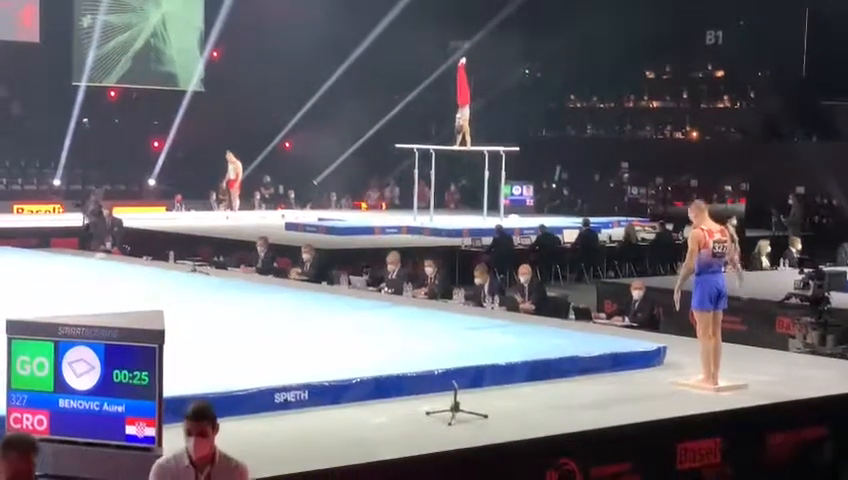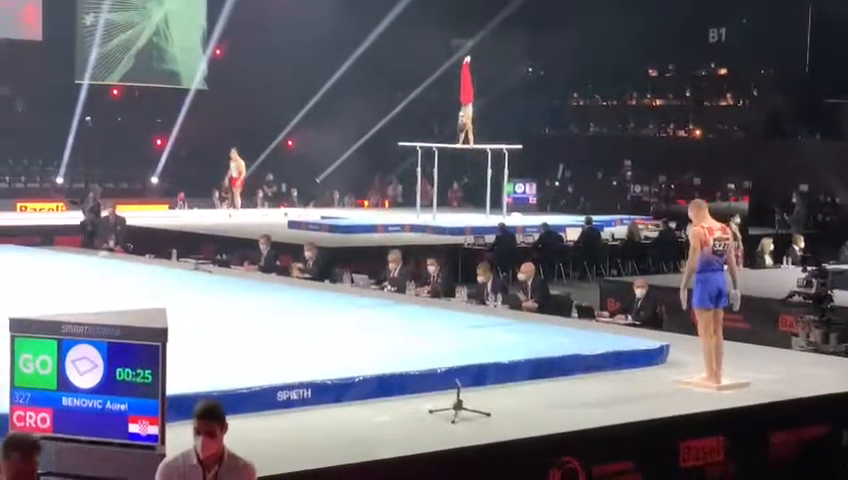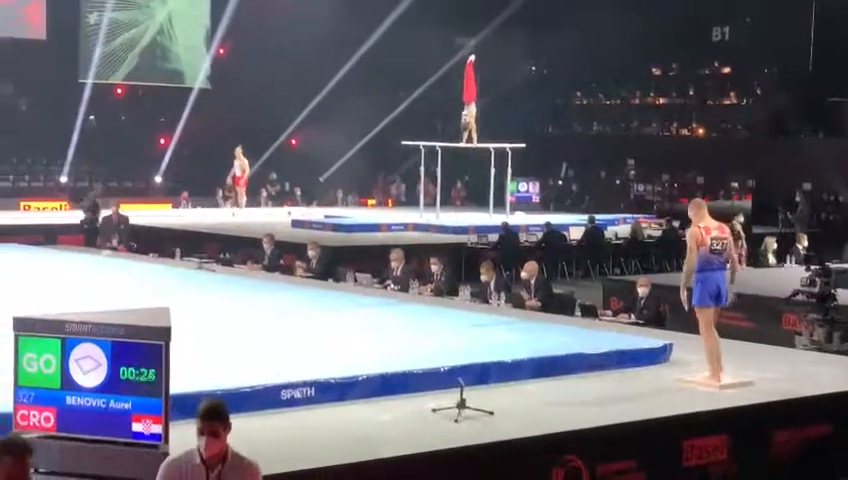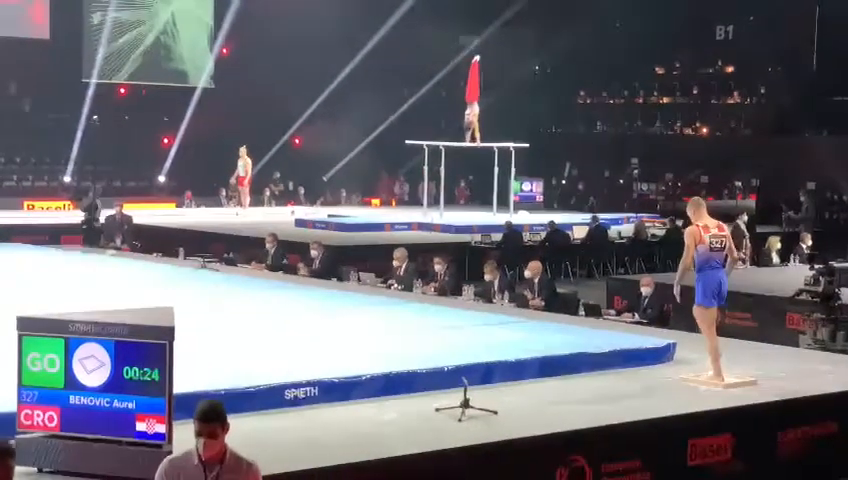
dt=0.2s
person 1, frame 1
left shoulder: (697, 233)
right shoulder: (724, 231)
left elbow: (689, 265)
right elbow: (733, 259)
left wrist: (677, 288)
right wrist: (740, 277)
left hip: (704, 282)
right hip: (720, 281)
left knee: (704, 333)
right knee: (716, 332)
left ankle: (707, 377)
right ankle: (714, 375)
person 1, frame 2
left shoulder: (697, 231)
right shoulder: (726, 230)
left elbow: (692, 263)
right elbow: (731, 262)
left wrist: (683, 286)
right wrist: (735, 287)
left hip: (705, 280)
right hip: (720, 279)
left knee: (705, 332)
right knee: (717, 331)
left ankle: (710, 376)
right ankle: (718, 374)
person 1, frame 3
left shoulder: (694, 231)
right shoulder: (725, 229)
left elbow: (690, 263)
right elbow: (734, 260)
left wrist: (683, 287)
right wrist: (730, 283)
left hip: (705, 279)
right hip: (721, 278)
left knee: (706, 330)
right knee: (710, 327)
left ankle: (713, 375)
right ankle: (718, 368)
person 1, frame 4
left shoulder: (693, 230)
right shoulder: (723, 228)
left elbow: (687, 261)
right elbow: (734, 257)
left wrist: (677, 282)
left hip: (706, 278)
right hip: (720, 277)
left knee: (709, 328)
right knee: (698, 312)
left ankle: (717, 374)
right ankle: (714, 353)
